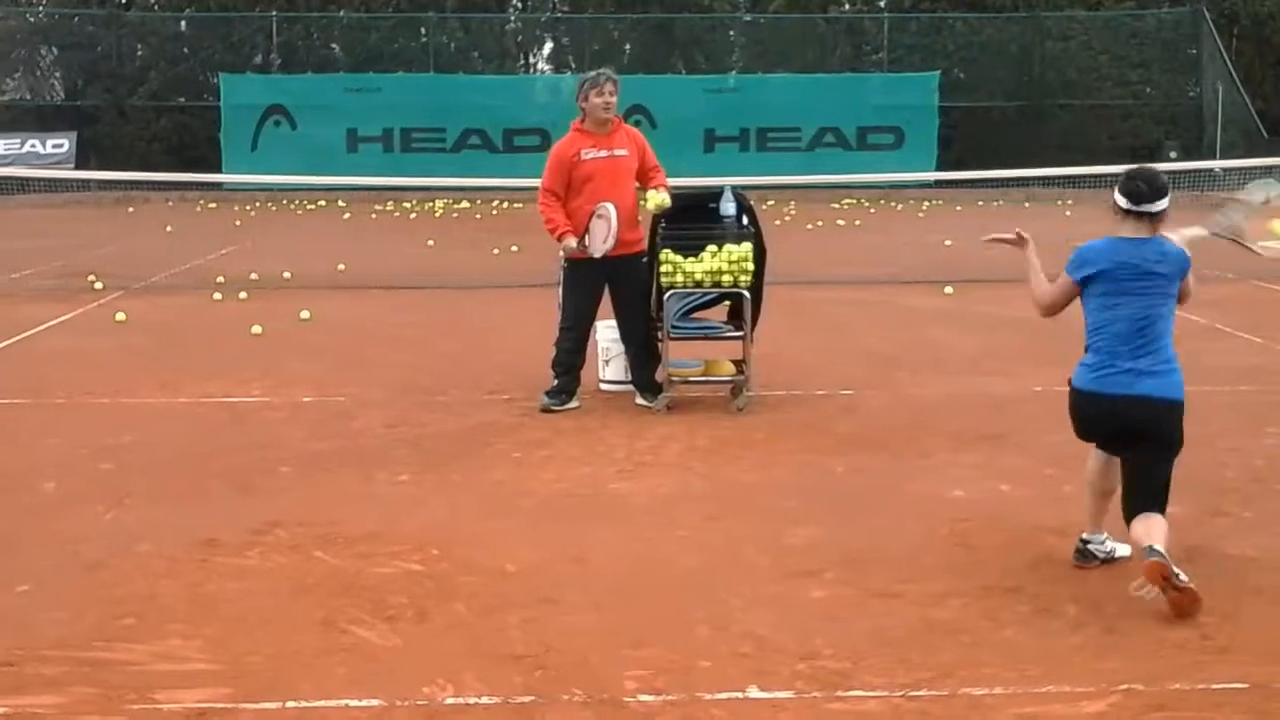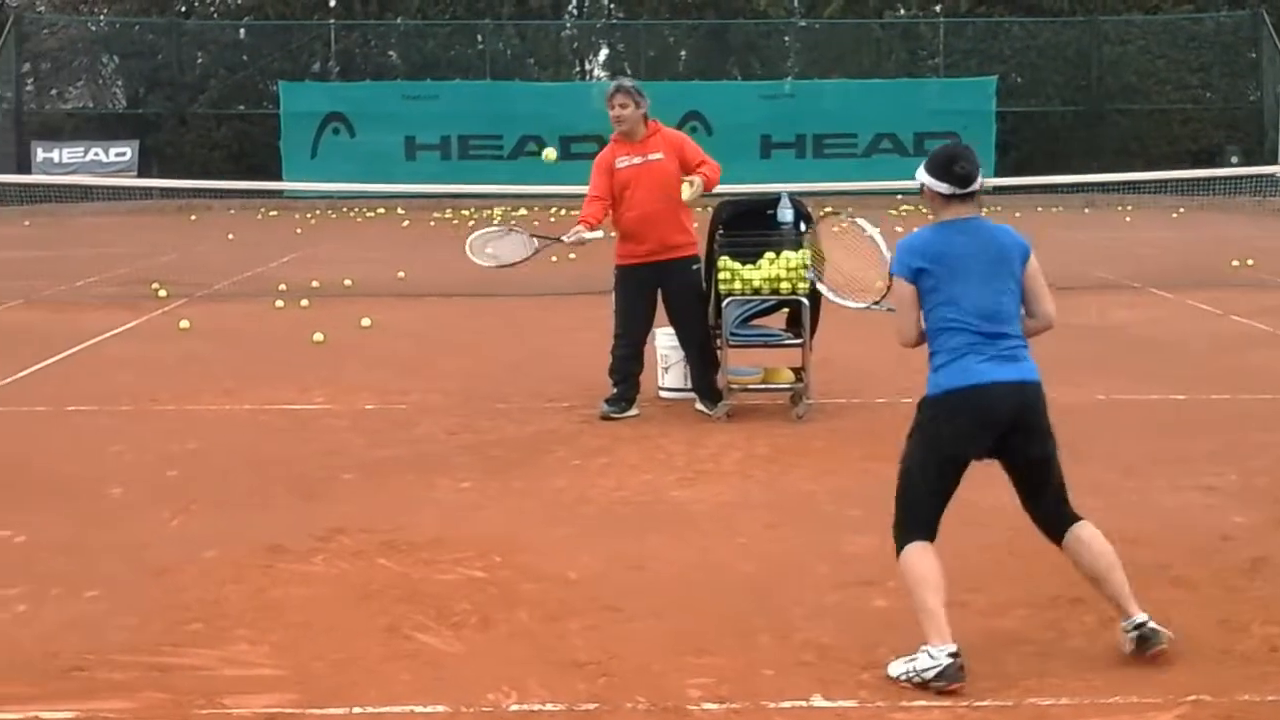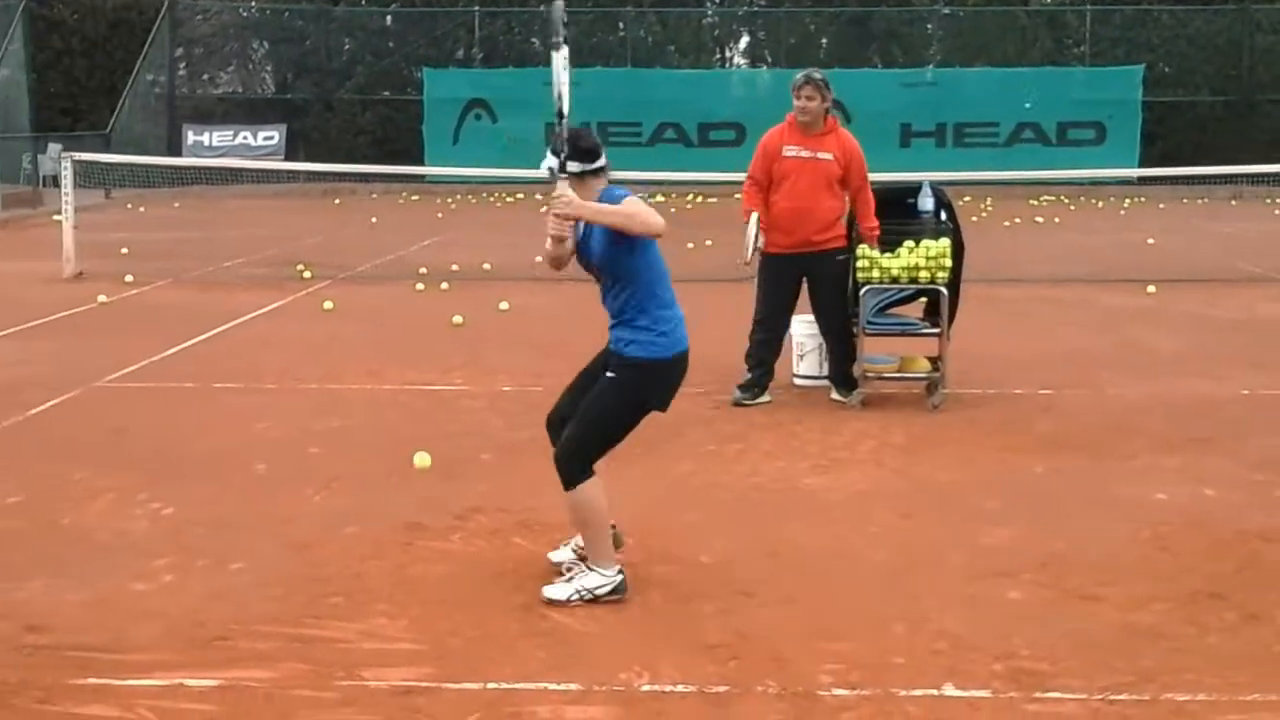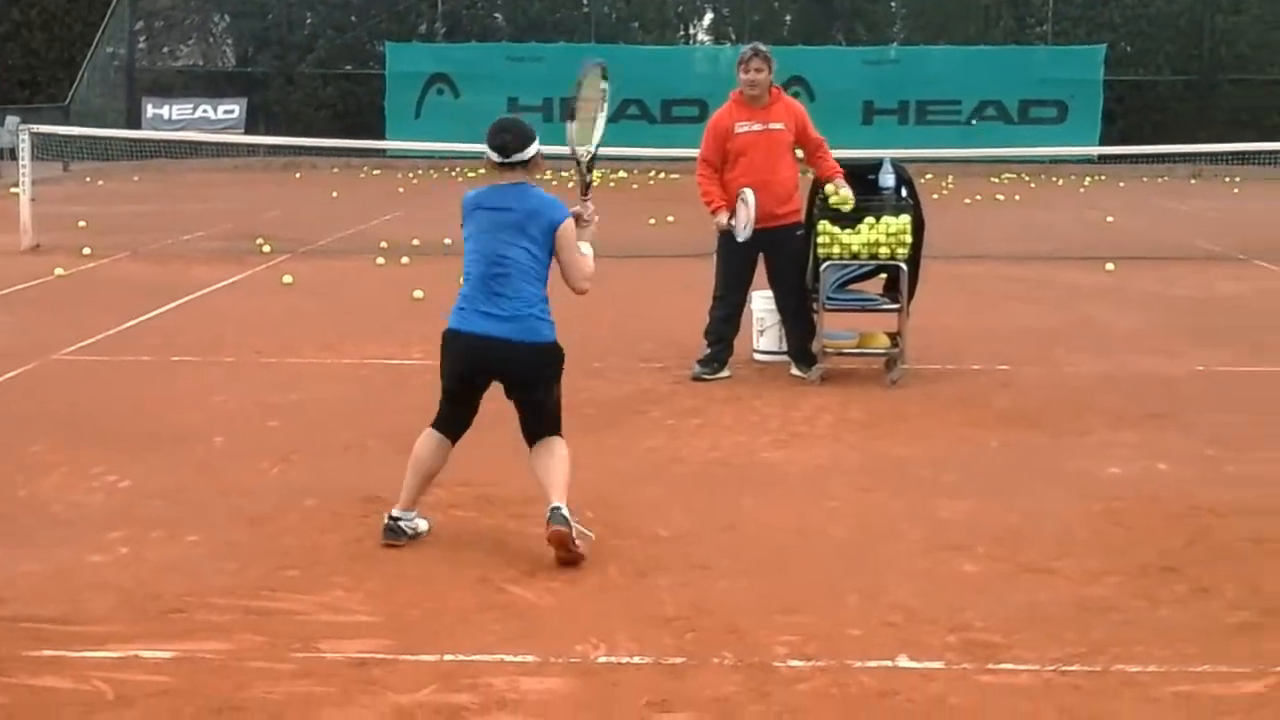
dt=1s
person 1, frame 1
left shoulder: (1091, 255)
right shoulder: (1176, 256)
left elbow: (1047, 306)
left wrist: (1029, 250)
left hip: (1095, 395)
right hip: (1161, 402)
left knee: (1109, 440)
right knee: (1148, 508)
left ankle: (1093, 542)
right ankle: (1156, 553)
person 1, frame 2
left shoulder: (912, 248)
right shoulder: (1013, 241)
left elbow: (907, 335)
right elbow: (1044, 318)
left hip: (954, 401)
right hip: (1019, 392)
left knee: (913, 530)
right knee: (1058, 519)
left ankle: (940, 653)
right ankle: (1139, 622)
person 1, frame 3
left shoulder: (619, 203)
right shoulder: (580, 213)
left elbow: (655, 226)
right elbow: (558, 260)
left wrist: (585, 210)
right wrist: (557, 234)
left hip: (652, 357)
right hip: (627, 348)
left knee: (572, 456)
right knee: (561, 425)
left ankle: (604, 573)
right ankle: (594, 539)
person 1, frame 4
left shoulder: (472, 203)
right shoulder: (555, 211)
right elbow: (581, 283)
right wrist: (584, 240)
left hip: (467, 338)
right hip: (531, 343)
left knee: (447, 424)
right knee: (547, 435)
left ankle: (401, 517)
right ankle: (558, 513)
person 2, frame 1
left shoulder: (633, 138)
right shoulder: (566, 147)
left elbow: (652, 172)
right elbow: (549, 197)
left wrist: (659, 190)
right wrist: (564, 234)
left hip: (630, 251)
right hip: (583, 254)
left knee: (639, 324)
right knee: (574, 325)
left ankle: (647, 387)
right ankle: (564, 390)
person 2, frame 2
left shoulder: (673, 140)
right shoulder: (607, 157)
left elbow: (710, 168)
right elbow: (598, 199)
left wrist: (700, 180)
right wrist: (585, 224)
left hip: (680, 254)
right hip: (632, 259)
left knee: (695, 329)
right knee: (628, 334)
left ankle: (708, 394)
right ankle: (623, 397)
person 2, frame 3
left shoulder: (845, 143)
right shoulder: (774, 139)
left elbow: (860, 192)
right elbow: (754, 186)
left wrist: (870, 236)
right wrist: (756, 226)
left hip: (828, 249)
right hip: (778, 249)
left knee: (836, 321)
right knee: (768, 320)
left ankle: (844, 383)
right ankle: (756, 383)
person 2, frame 4
left shoulder: (792, 110)
right shoulder: (722, 118)
left elbow: (816, 148)
right elbow: (707, 168)
left wrist: (834, 176)
right wrist: (718, 208)
left hip: (786, 222)
left knee: (794, 295)
right knee: (728, 296)
left ankle: (803, 358)
right ankle: (715, 359)
